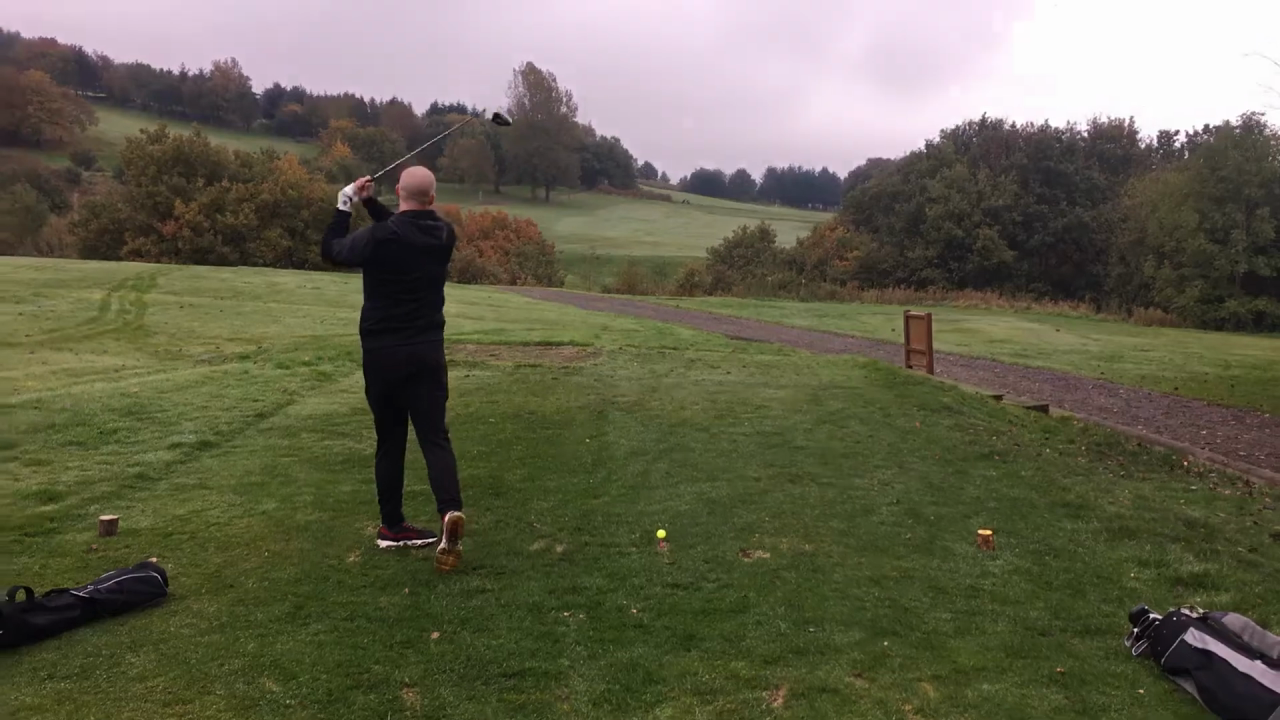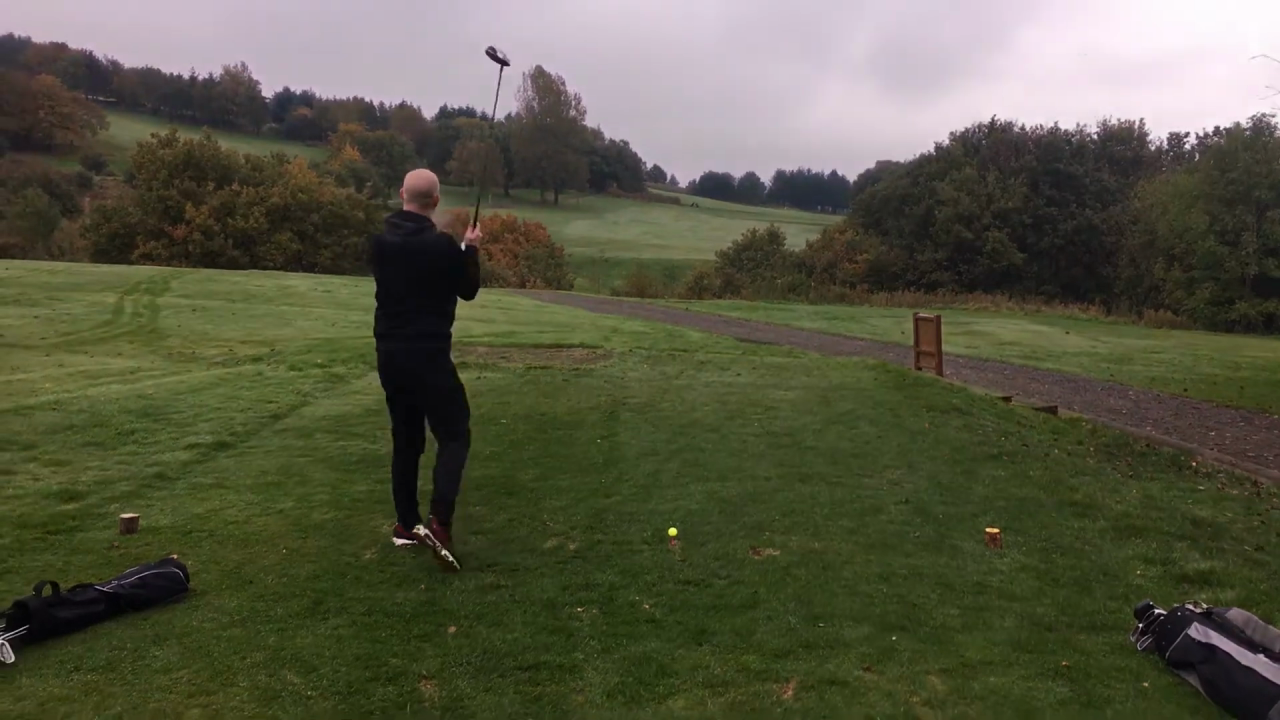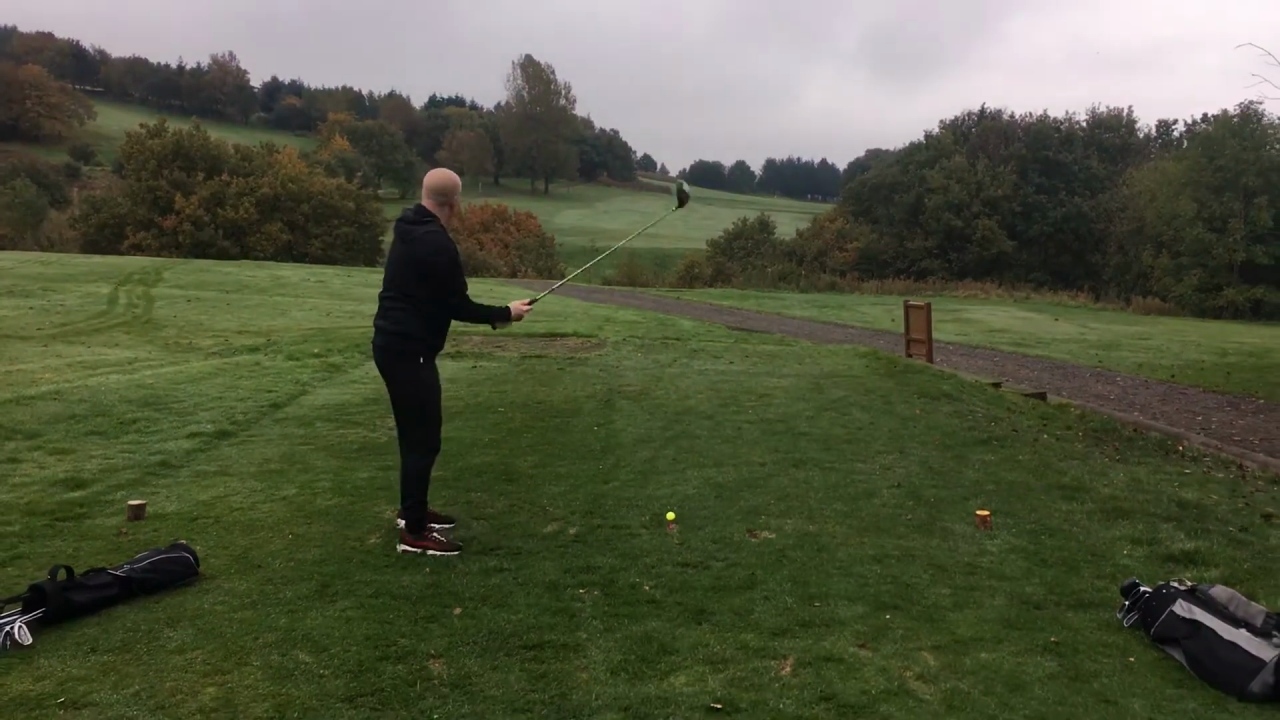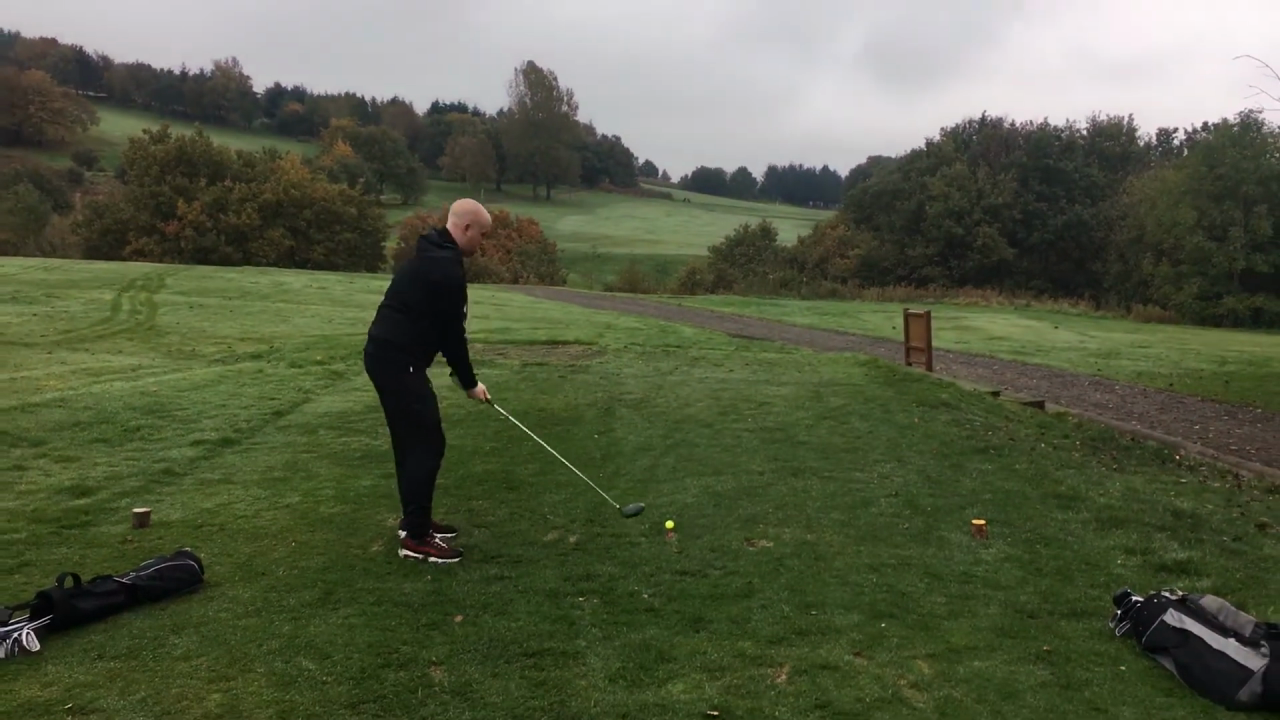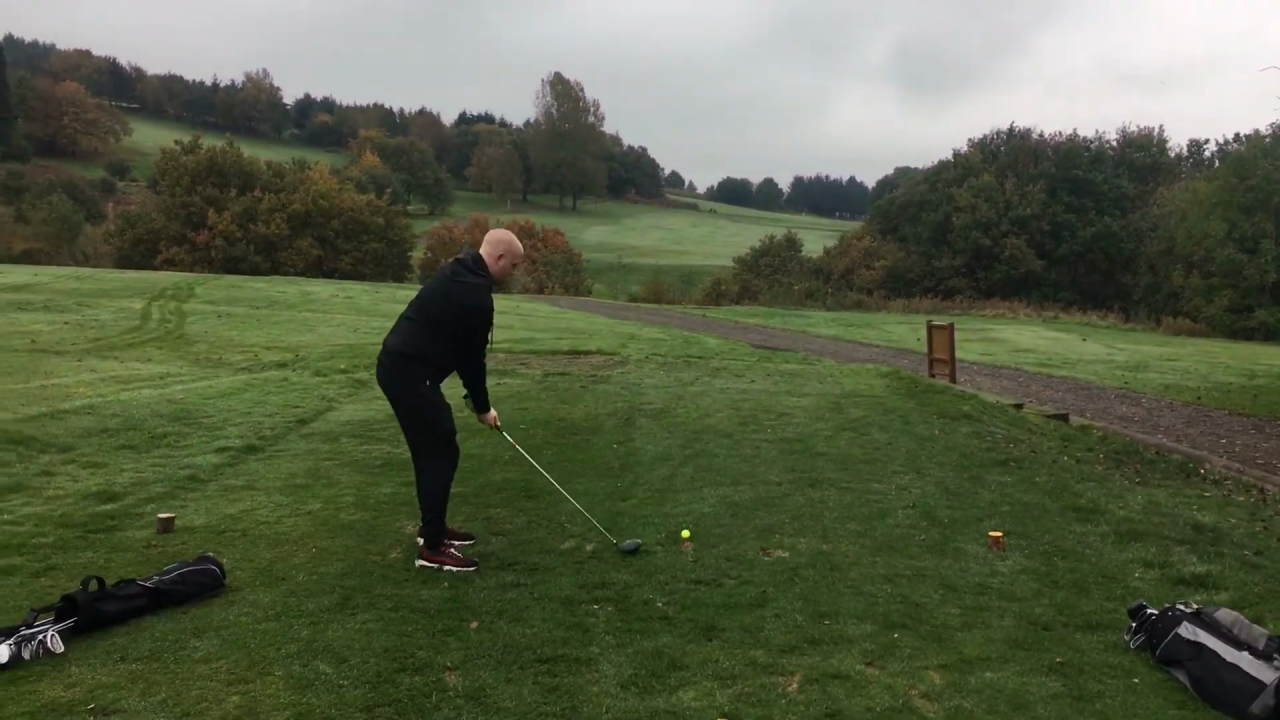
dt=0.4s
person 1, frame 1
left shoulder: (378, 238)
right shoulder: (444, 236)
left elbow: (331, 251)
left wrist: (346, 202)
right wrist: (371, 202)
left hip: (382, 353)
right hip: (427, 352)
left knee: (390, 440)
right knee: (435, 437)
left ankle: (392, 525)
right ankle: (450, 510)
person 1, frame 2
left shoulder: (380, 242)
right shoulder: (442, 244)
right elbow: (468, 290)
right wrist: (470, 250)
left hip: (390, 355)
right hip: (428, 355)
left knee: (406, 441)
right knee: (453, 435)
left ankle: (407, 523)
right ankle: (438, 520)
person 1, frame 3
left shoulder: (409, 232)
right shoulder: (436, 243)
right elbow: (457, 306)
left wrist: (494, 315)
right wrist: (505, 312)
left hip: (394, 343)
right hip: (410, 350)
left knee: (416, 432)
right knee: (422, 438)
left ankle: (412, 509)
right ankle: (413, 532)
person 1, frame 4
left shoulder: (430, 254)
right shoulder: (447, 267)
right elbow: (451, 332)
left wrist: (461, 373)
right wrist: (469, 382)
left hip: (388, 353)
right hip: (398, 360)
left knee: (414, 441)
right knee: (426, 444)
left ankle: (414, 519)
right ankle: (416, 537)
person 1, frame 5
left shoulder: (458, 274)
right shoulder: (475, 296)
right elbow: (472, 357)
left wrist: (475, 398)
right wrist: (482, 406)
left hip: (399, 364)
right hip: (410, 372)
left knee: (432, 450)
right knee: (441, 453)
left ankle: (432, 527)
right ankle: (432, 546)
